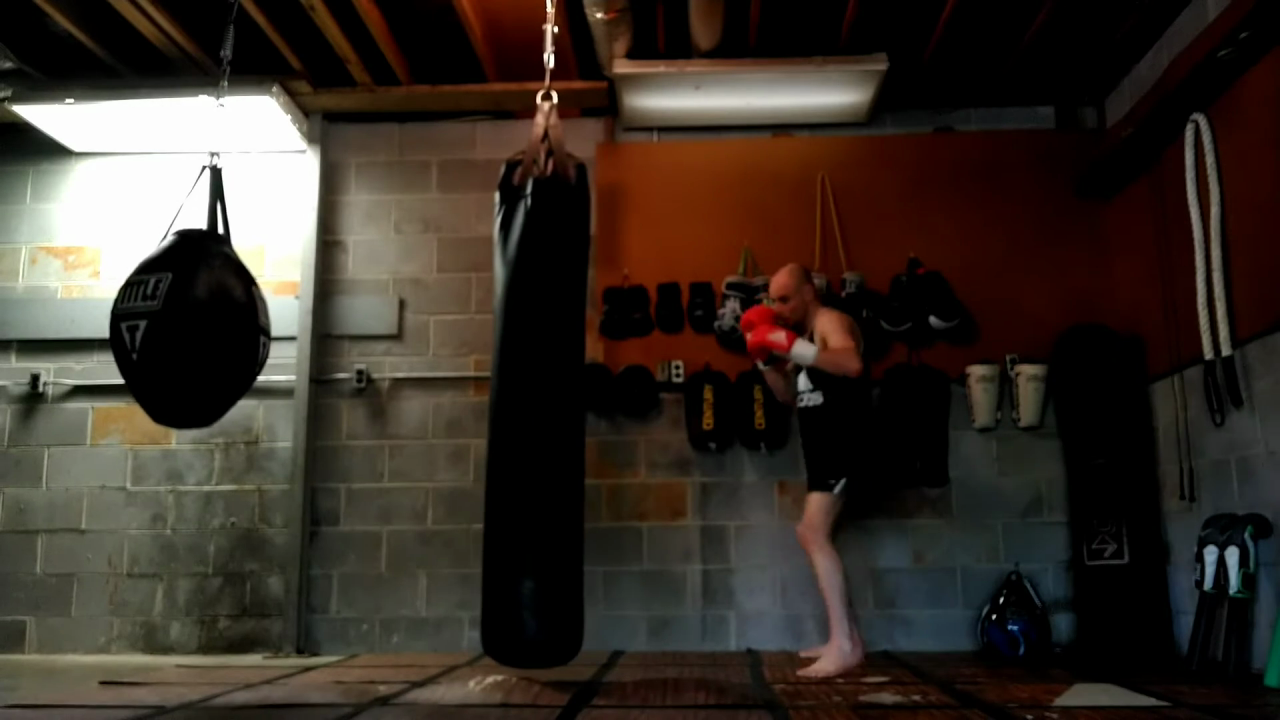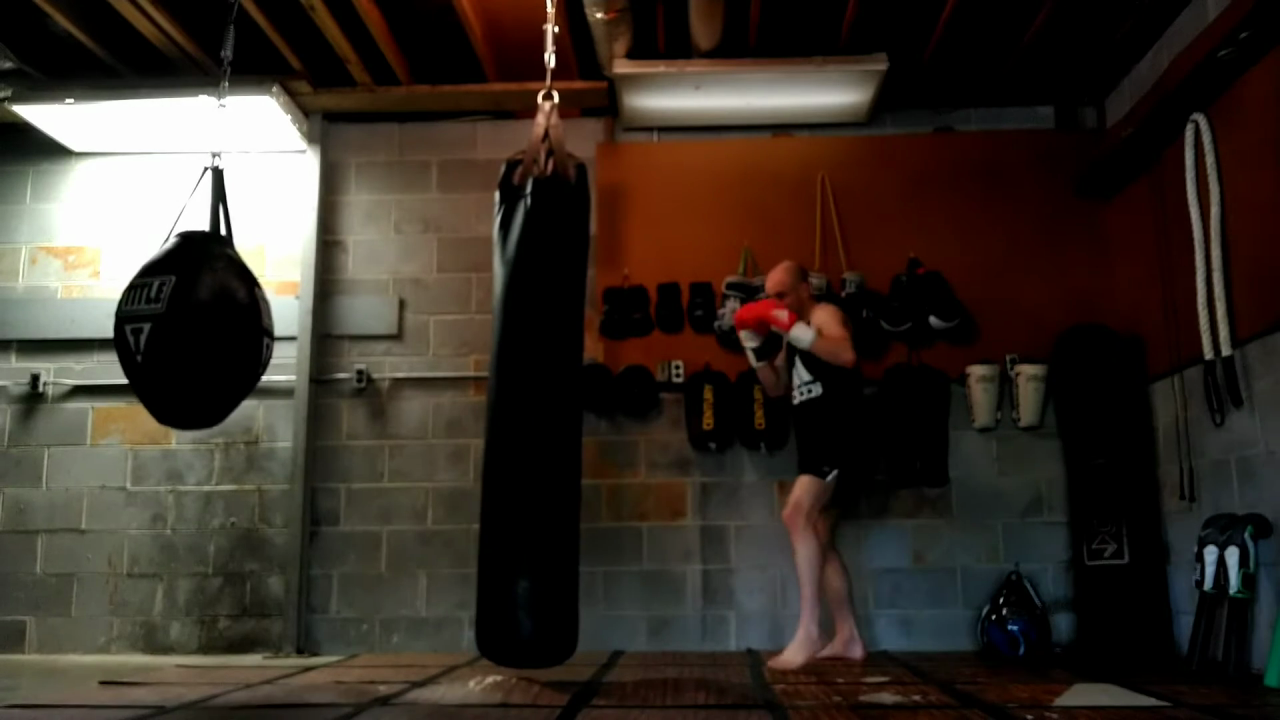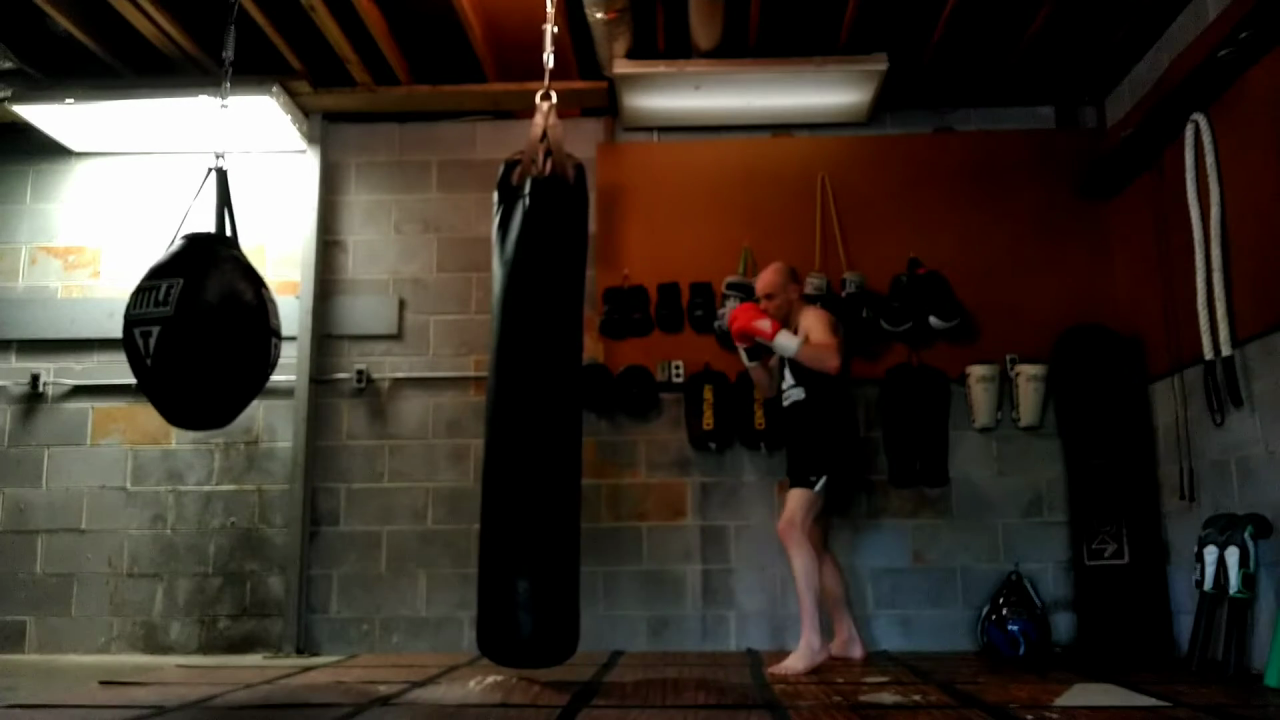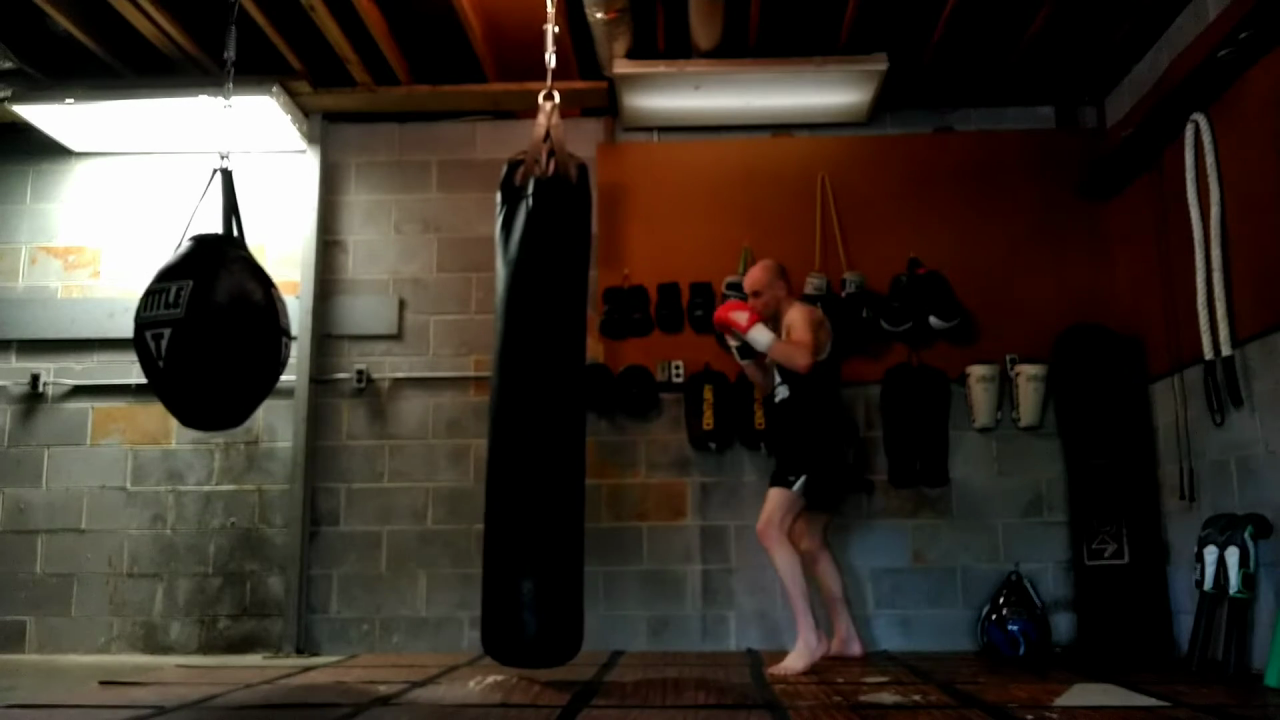
dt=0.2s
person 1, frame 1
left shoulder: (831, 321)
right shoulder: (806, 333)
left elbow: (853, 365)
right elbow: (787, 393)
left wrist: (790, 346)
right wrist: (766, 352)
left hip: (843, 448)
right hip: (823, 452)
left knee: (811, 532)
right knee: (817, 538)
left ankle: (843, 645)
right ankle: (845, 639)
person 1, frame 2
left shoulder: (826, 315)
right shoulder: (795, 333)
left elbow: (846, 355)
right elbow: (775, 386)
left wrist: (789, 325)
right wrist: (754, 342)
left hip: (836, 440)
right hip: (815, 445)
left knee: (796, 514)
right knee: (818, 541)
left ankle: (808, 631)
right ankle: (848, 638)
person 1, frame 3
left shoulder: (814, 319)
right shoulder: (788, 332)
left elbow: (832, 362)
right elbow: (768, 386)
left wrist: (774, 336)
right wrist: (749, 345)
left hip: (823, 444)
right hip: (804, 448)
left knee: (792, 528)
right knee: (812, 543)
left ankle: (811, 642)
right ankle: (847, 638)
person 1, frame 4
left shoulder: (802, 315)
right shoulder: (780, 326)
left elbow: (803, 361)
right elbow: (767, 382)
left wrist: (753, 330)
right wrist: (739, 342)
left hip: (814, 445)
right hip: (804, 448)
left knee: (770, 528)
right knee: (810, 544)
left ankle: (808, 638)
right ankle: (845, 636)
